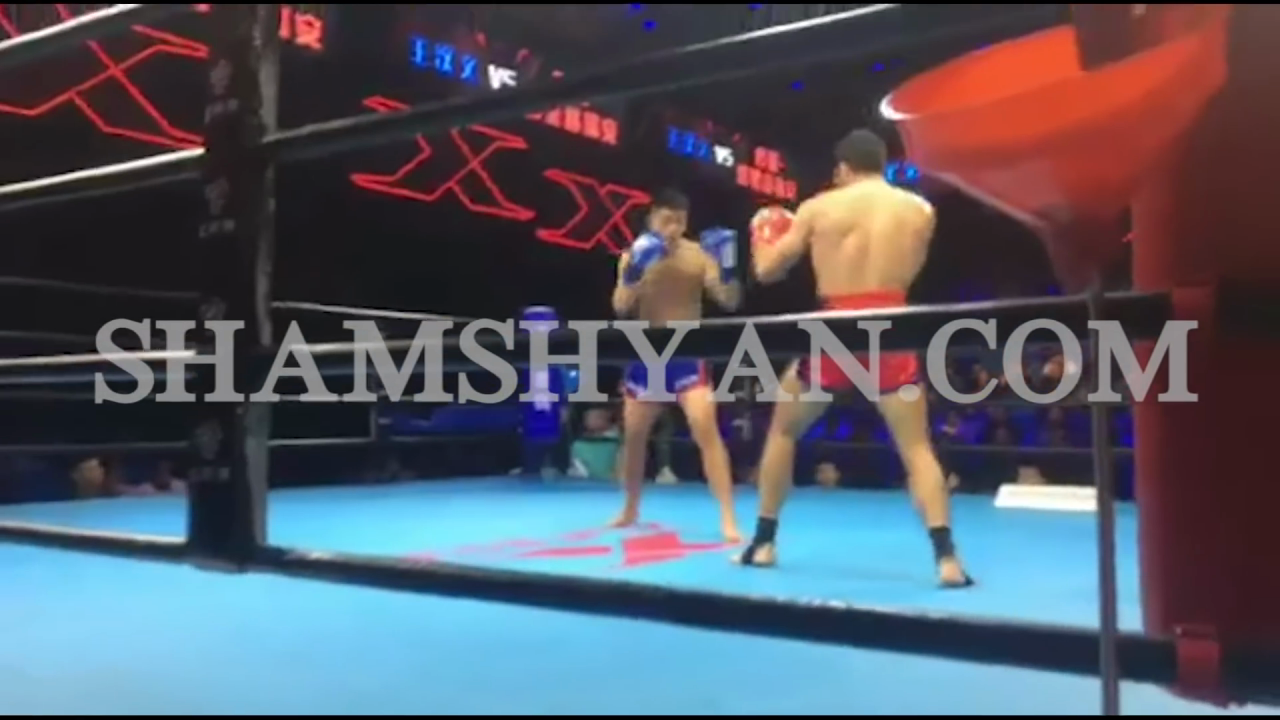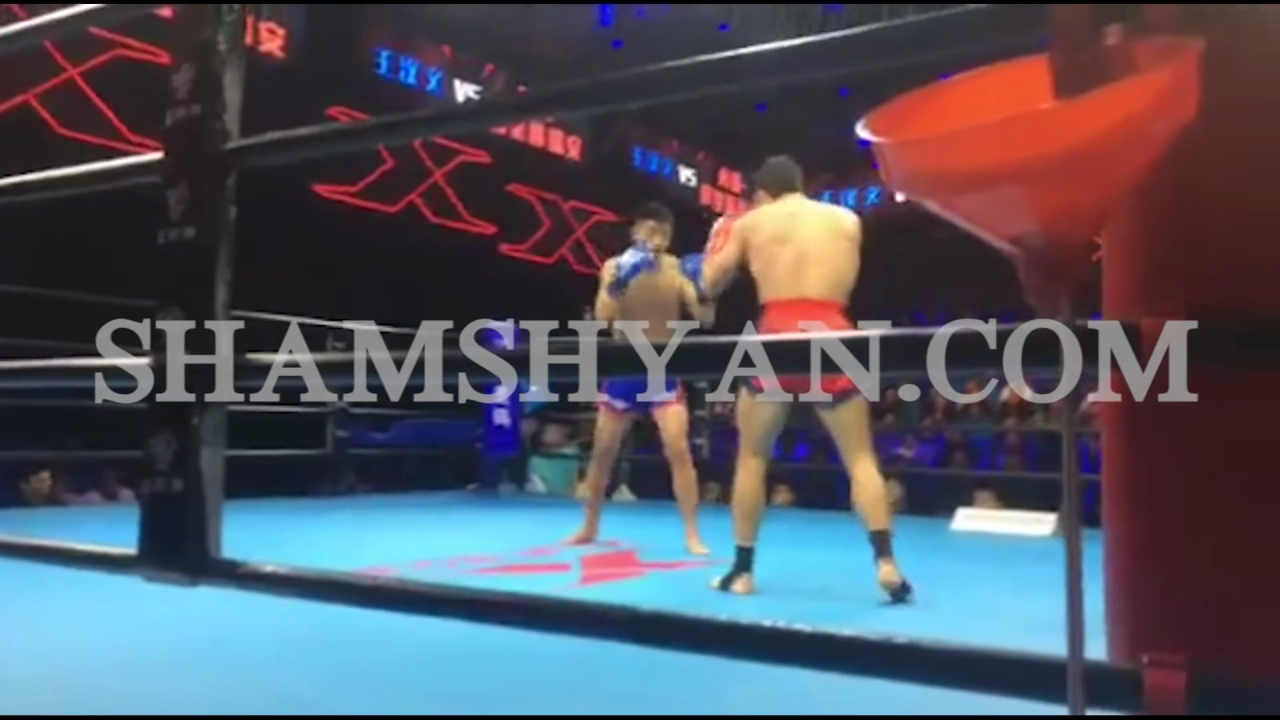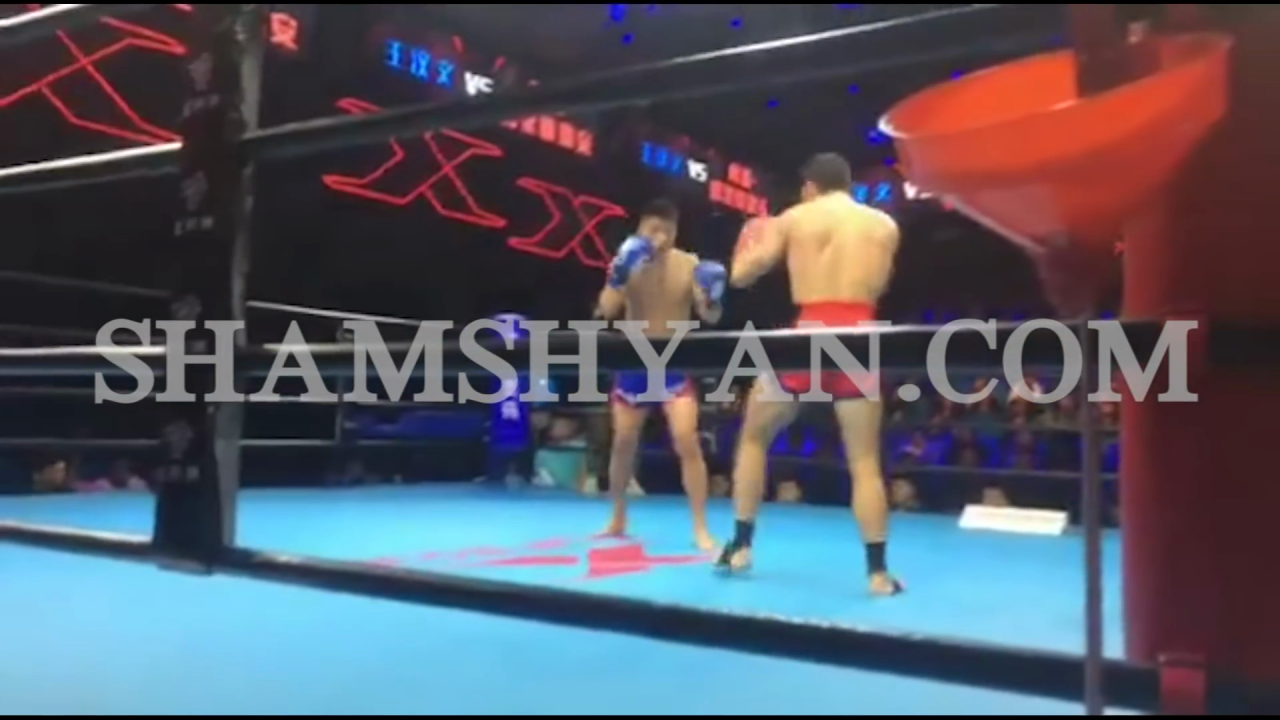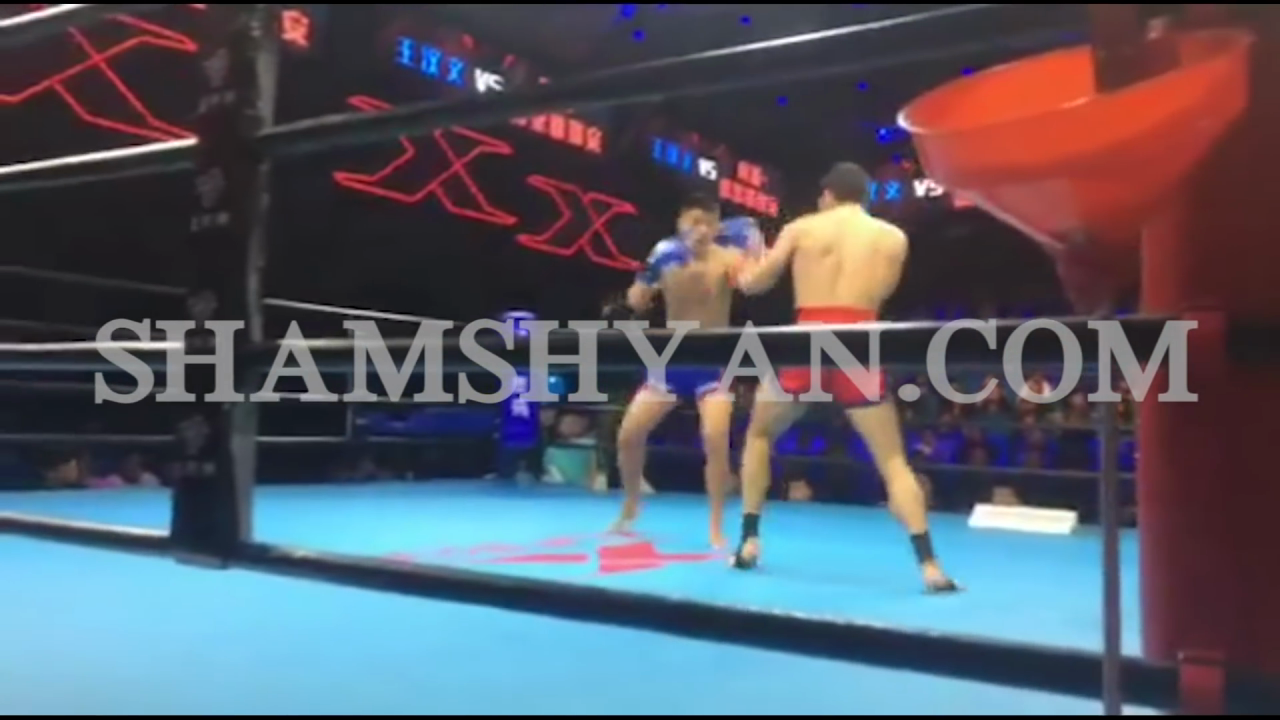
dt=0.4s
person 1, frame 1
left shoulder: (817, 209)
right shoulder: (920, 211)
left elbow: (766, 271)
left wrist: (762, 238)
left knee: (782, 432)
right knee: (918, 451)
left ankle: (763, 543)
right ankle: (947, 558)
person 1, frame 2
left shoulder: (752, 222)
right shoulder: (848, 222)
left elbow: (709, 285)
left wrist: (717, 249)
left hip: (778, 336)
right hip: (831, 336)
left knee: (752, 457)
right knee: (860, 458)
left ankle: (742, 570)
right ankle: (886, 561)
person 1, frame 3
left shoulder: (793, 219)
right shoulder: (885, 225)
left elbow: (741, 275)
left wrist: (748, 245)
left knee: (753, 439)
right knee: (864, 462)
left ankle: (741, 544)
right ankle: (878, 571)
person 1, frame 4
left shoulder: (800, 229)
right shoulder: (895, 239)
left elbow: (754, 282)
left wrist: (744, 272)
left knee: (759, 436)
right knee: (893, 462)
left ankle: (750, 540)
right ankle: (929, 563)
person 2, frame 1
left shoulder: (698, 255)
right shoulder: (635, 255)
left elbow: (730, 302)
right elbow: (620, 306)
left wrist: (727, 269)
right wrist: (635, 269)
left hip: (687, 356)
left knee: (706, 431)
right knee: (633, 436)
left ankle: (728, 519)
right ankle: (630, 510)
person 2, frame 2
left shoulder: (677, 270)
right shoulder: (616, 267)
left elbow: (706, 320)
right elbow: (602, 316)
right wrist: (620, 281)
left knee: (678, 450)
right knee: (603, 451)
left ankle: (692, 536)
right ankle: (589, 527)
person 2, frame 3
left shoulder: (689, 264)
right shoulder: (630, 262)
left elbow: (710, 317)
right elbow: (606, 309)
left wrist: (714, 297)
right wrist: (620, 272)
left knee: (687, 444)
right knee: (622, 445)
left ankle: (701, 529)
right ankle: (618, 520)
person 2, frame 4
left shoulder: (727, 257)
right shoulder: (666, 259)
right elbow: (635, 303)
left wrist: (752, 247)
right wrist: (651, 273)
left hip: (710, 363)
right hip: (671, 360)
left knee: (715, 441)
right knee: (628, 436)
left ankle: (716, 529)
right ankle: (629, 509)
